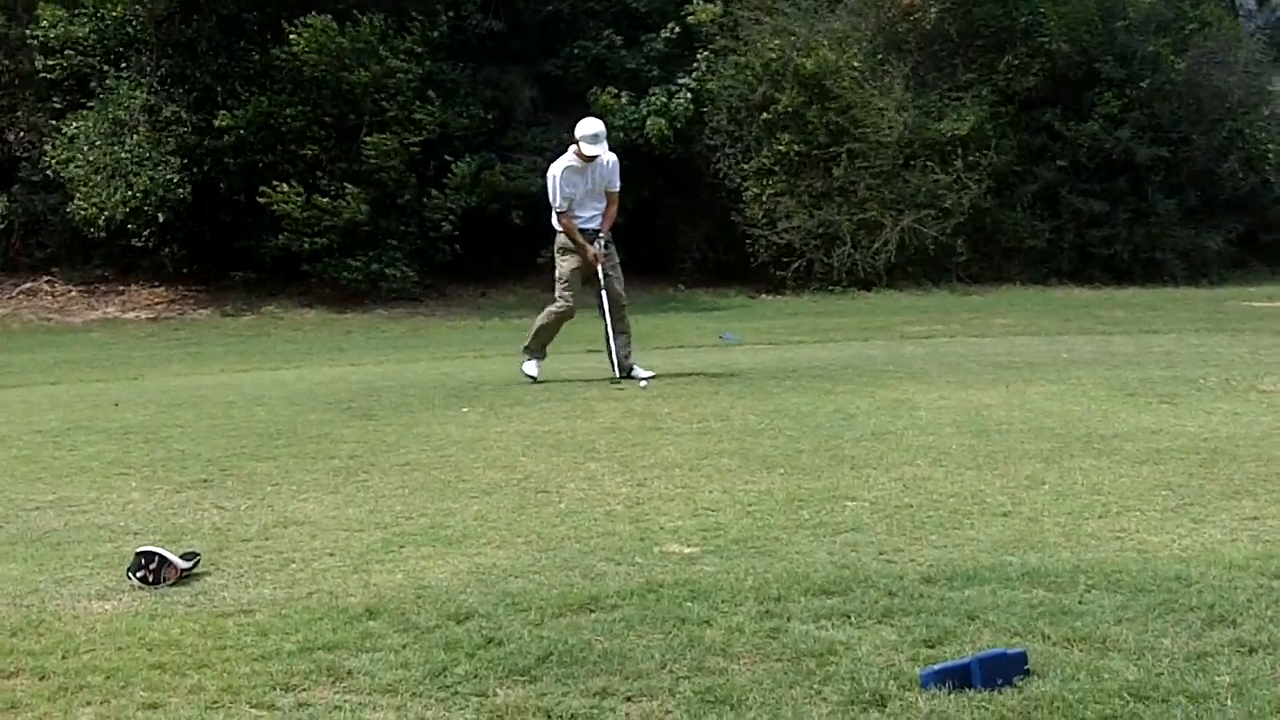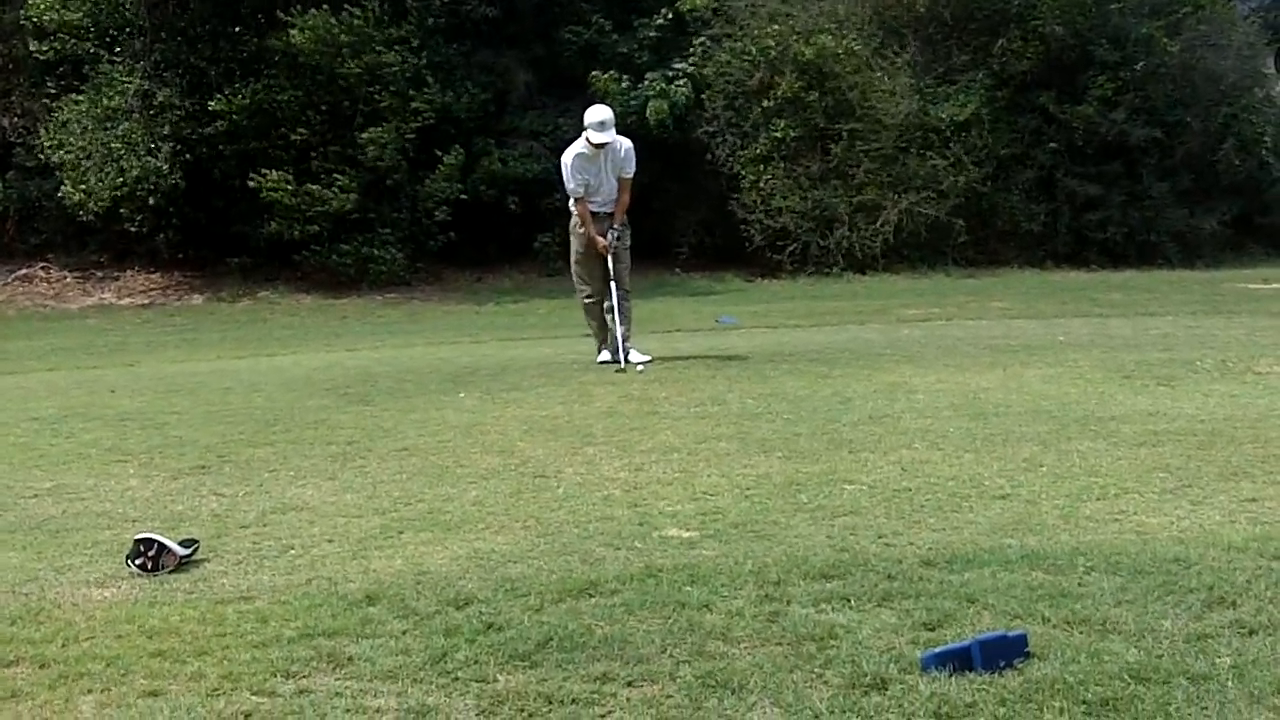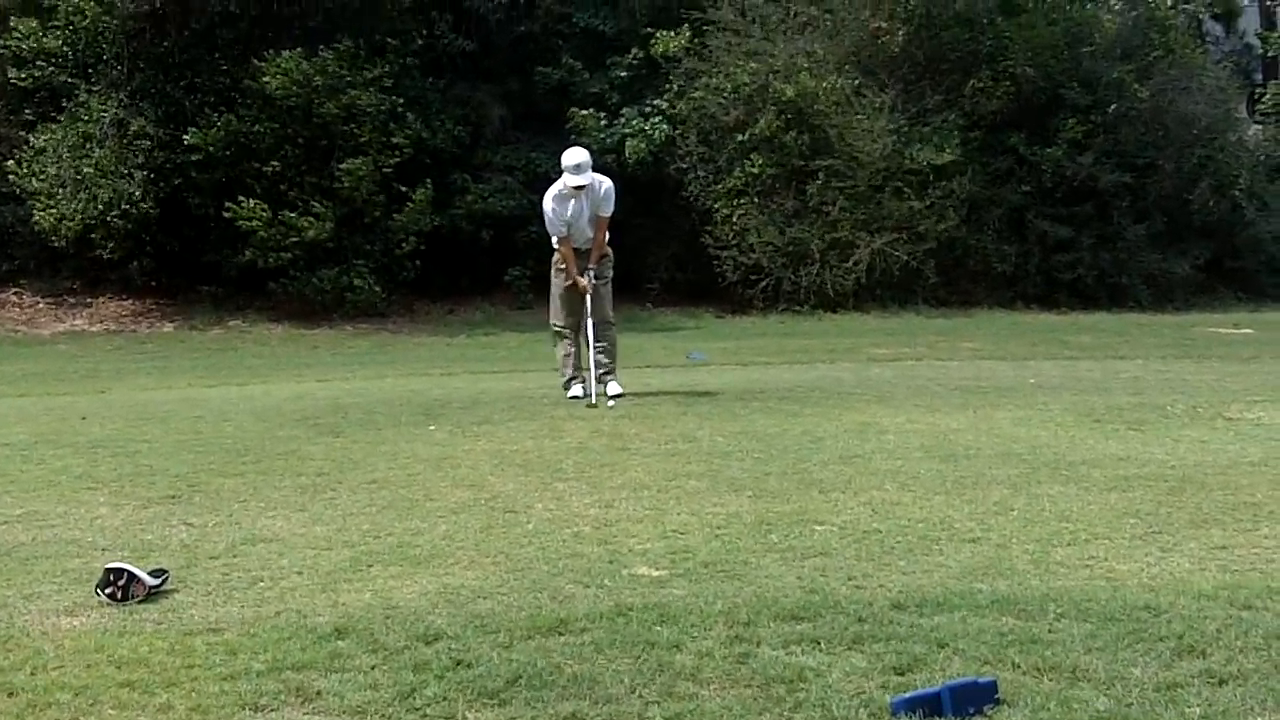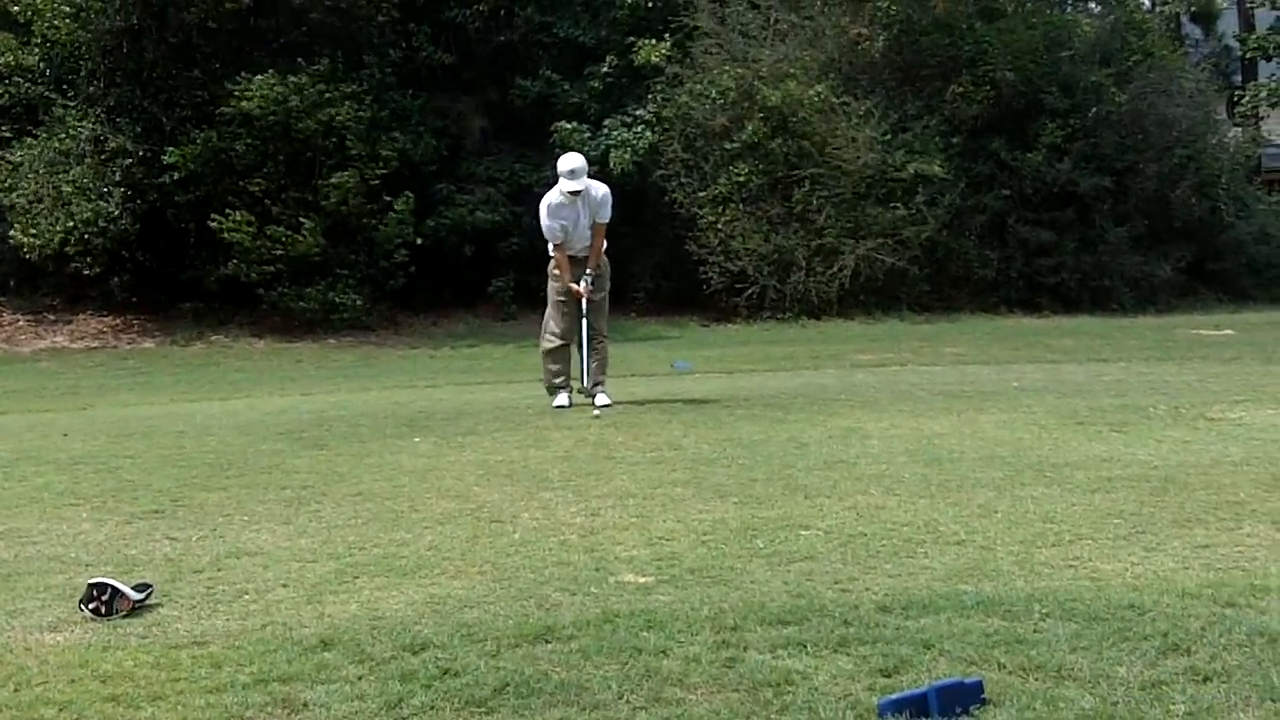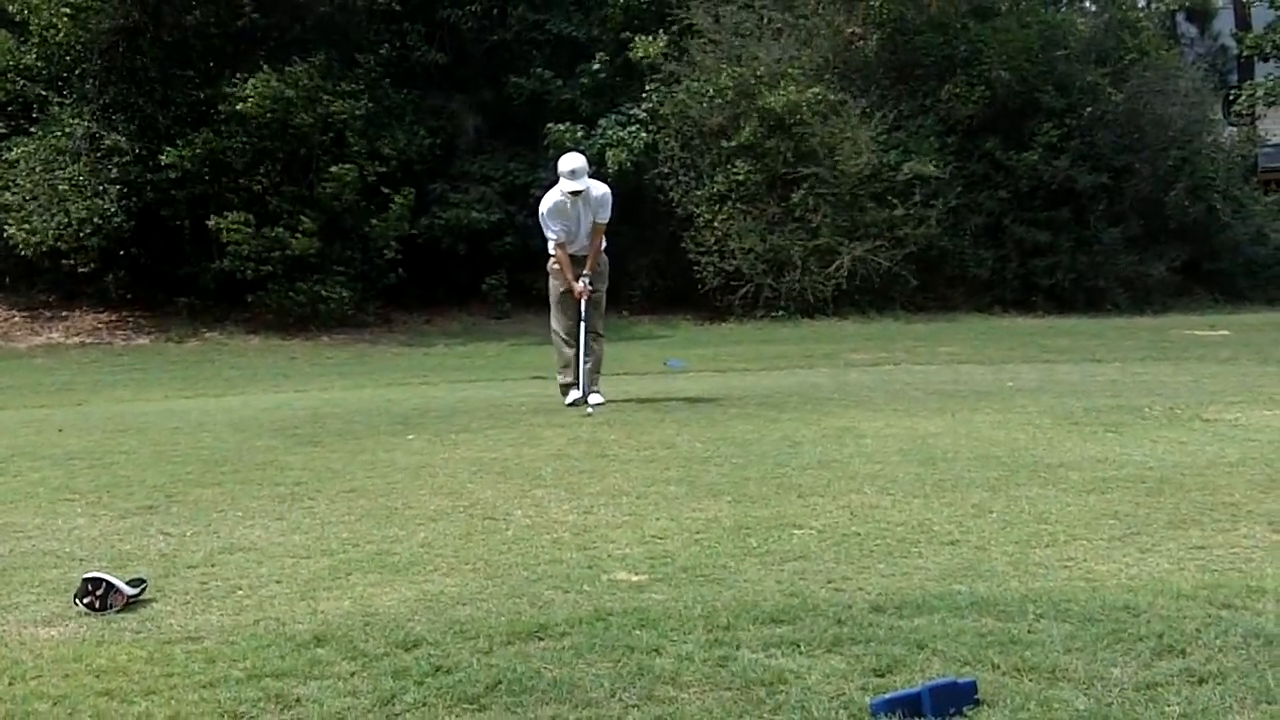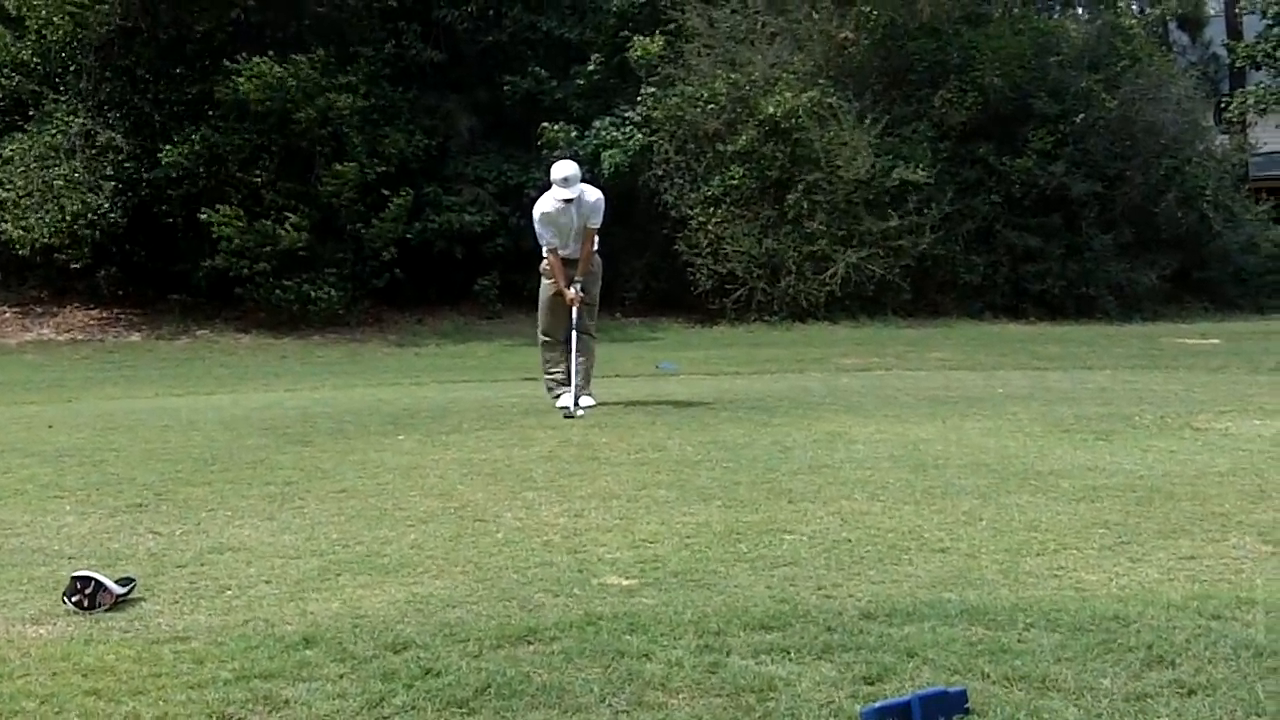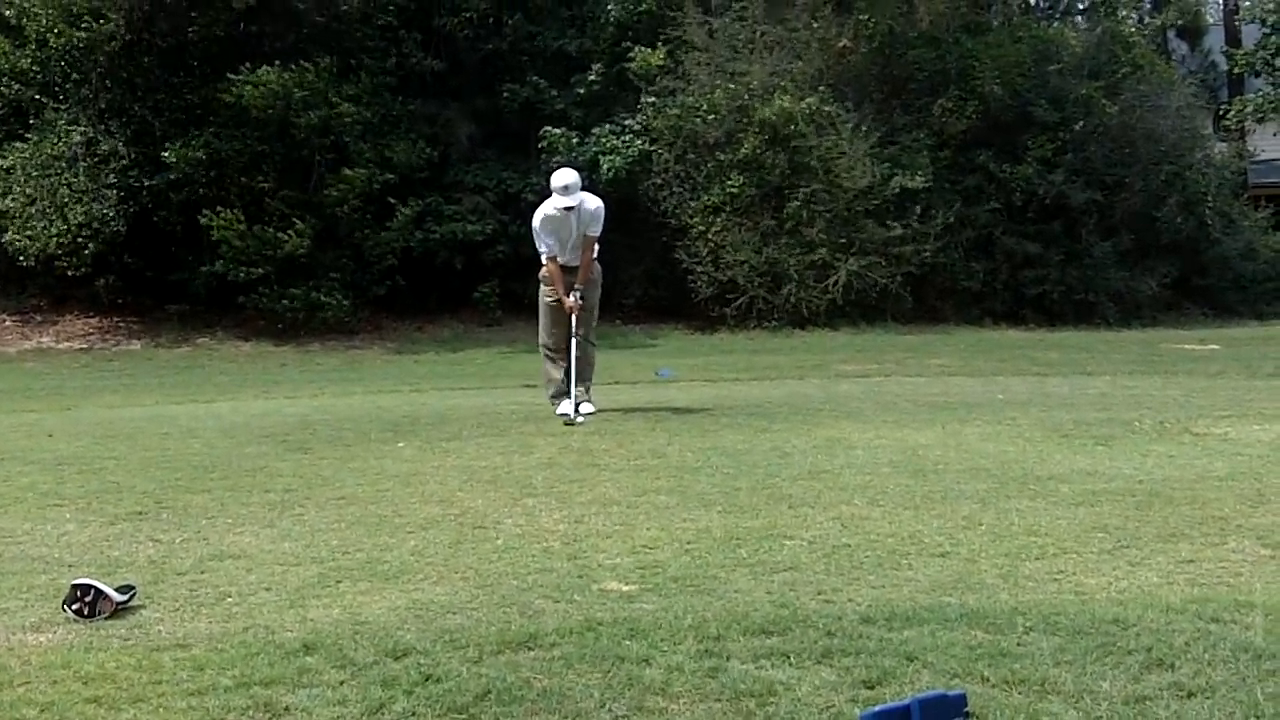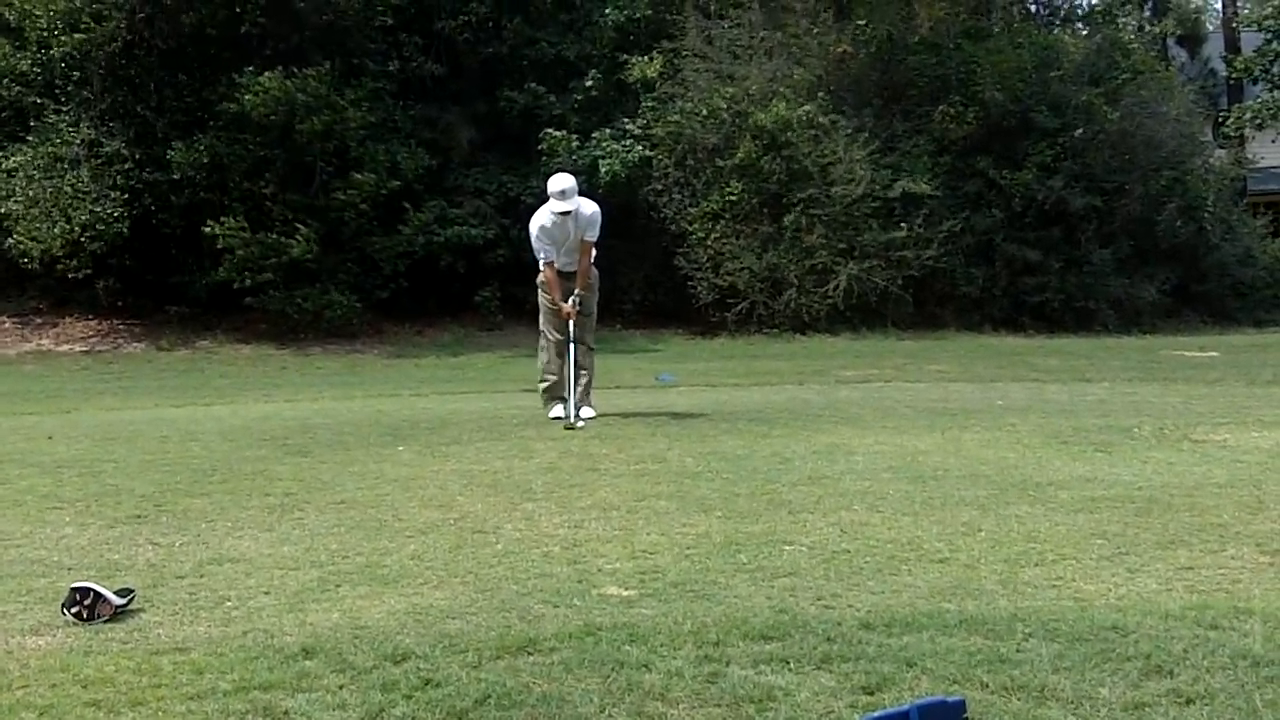
dt=0.3s
person 1, frame 1
left shoulder: (610, 161)
right shoulder: (559, 170)
left elbow: (612, 203)
right elbow: (563, 215)
left wrist: (602, 236)
right wrist: (585, 247)
left hip: (600, 238)
right hip: (571, 240)
left knee: (616, 301)
right knee: (565, 303)
left ankle: (625, 363)
right ankle: (533, 353)
person 1, frame 2
left shoulder: (624, 147)
right shoulder: (572, 157)
left elbow: (624, 192)
right elbow: (579, 201)
left wrist: (615, 228)
right wrist: (594, 236)
left hip: (615, 219)
right hip: (585, 221)
left knee: (620, 286)
right knee: (590, 290)
left ankle: (623, 345)
right ankle: (604, 345)
person 1, frame 3
left shoulder: (604, 186)
right shoulder: (553, 197)
left elbow: (600, 231)
right elbow: (563, 241)
left wrist: (591, 268)
right wrist: (575, 276)
left hip: (598, 254)
right hip: (567, 256)
left knee: (604, 318)
right knee: (565, 323)
left ankle: (608, 376)
right ankle: (575, 380)
person 1, frame 4
left shoulder: (601, 193)
right shoulder: (549, 203)
left elbow: (598, 238)
right elbow: (557, 247)
left wrist: (588, 275)
right wrist: (571, 283)
left hip: (594, 262)
right hip: (563, 264)
left knee: (597, 330)
right knee: (558, 332)
left ankle: (597, 388)
right ankle: (560, 389)
person 1, frame 5
left shoulder: (601, 193)
right shoulder: (550, 203)
left elbow: (597, 237)
right elbow: (559, 246)
left wrist: (587, 275)
right wrist: (572, 282)
left hip: (594, 260)
right hip: (562, 262)
left knee: (594, 328)
right knee: (563, 329)
left ankle: (591, 387)
right ankle: (571, 386)
person 1, frame 6
left shoulder: (594, 198)
right shoulder: (542, 208)
left elbow: (588, 242)
right elbow: (552, 251)
left wrist: (578, 281)
right wrist: (564, 289)
left hip: (587, 263)
right hip: (556, 265)
left knee: (585, 329)
right knee: (552, 331)
left ankle: (583, 388)
right ankle: (561, 389)
person 1, frame 7
left shoulder: (594, 206)
right shoulder: (542, 216)
left elbow: (588, 250)
right elbow: (551, 259)
left wrist: (578, 289)
right wrist: (563, 296)
left hip: (586, 270)
right hip: (555, 272)
left knee: (585, 336)
right knee: (552, 338)
left ankle: (582, 395)
right ankle: (562, 396)
person 1, frame 8
left shoulder: (591, 211)
right shoulder: (540, 222)
left elbow: (586, 256)
right elbow: (548, 265)
left wrist: (577, 294)
right wrist: (560, 302)
left hip: (583, 276)
right hip: (553, 277)
left knee: (584, 341)
right knee: (552, 341)
left ankle: (583, 400)
right ankle: (555, 401)
